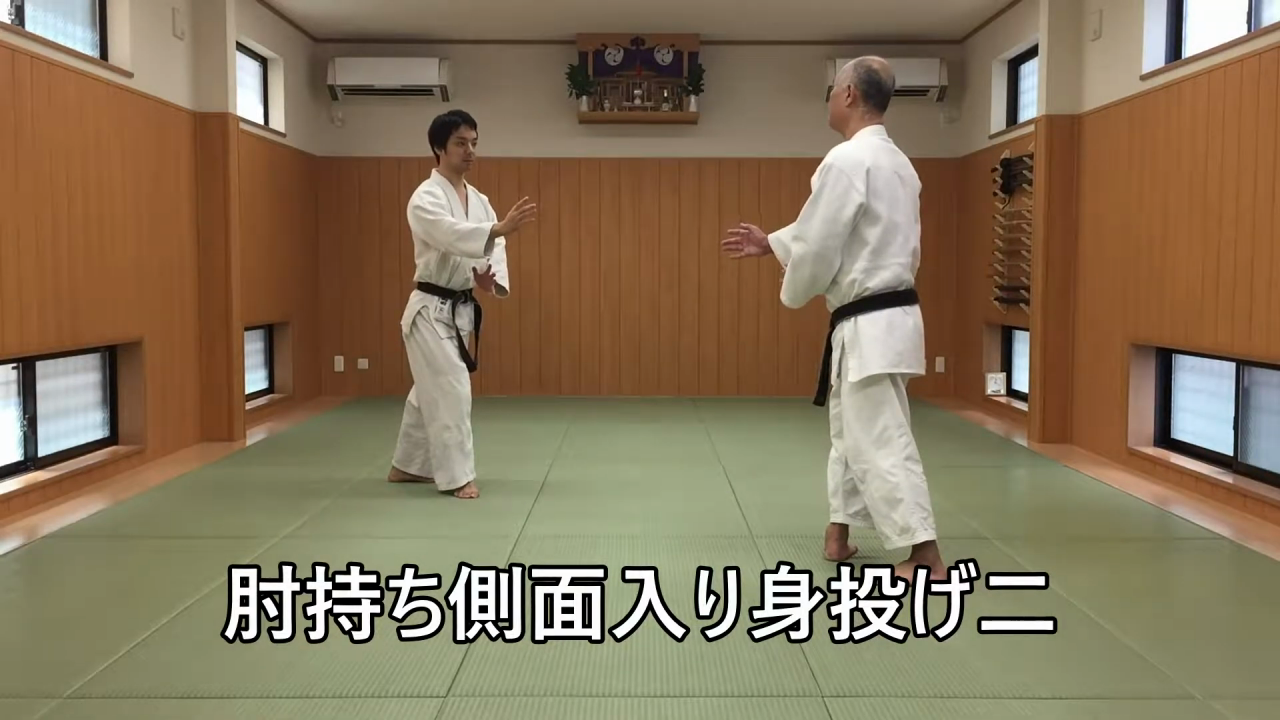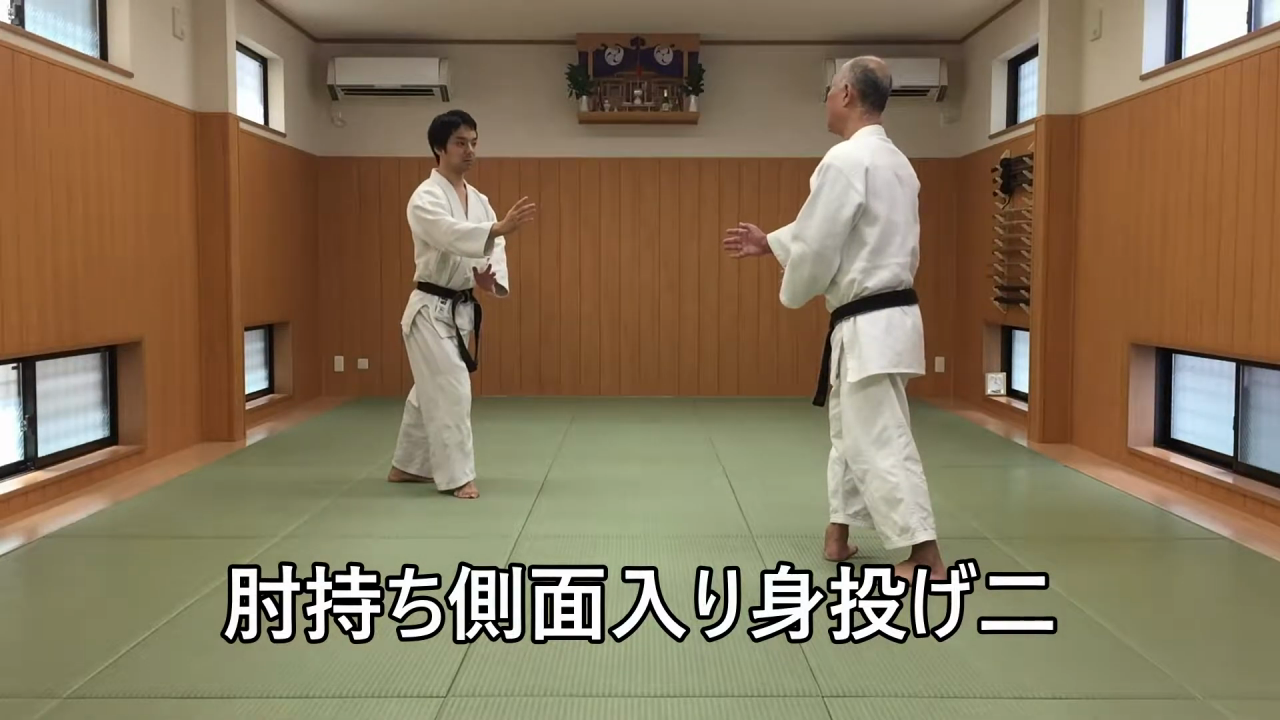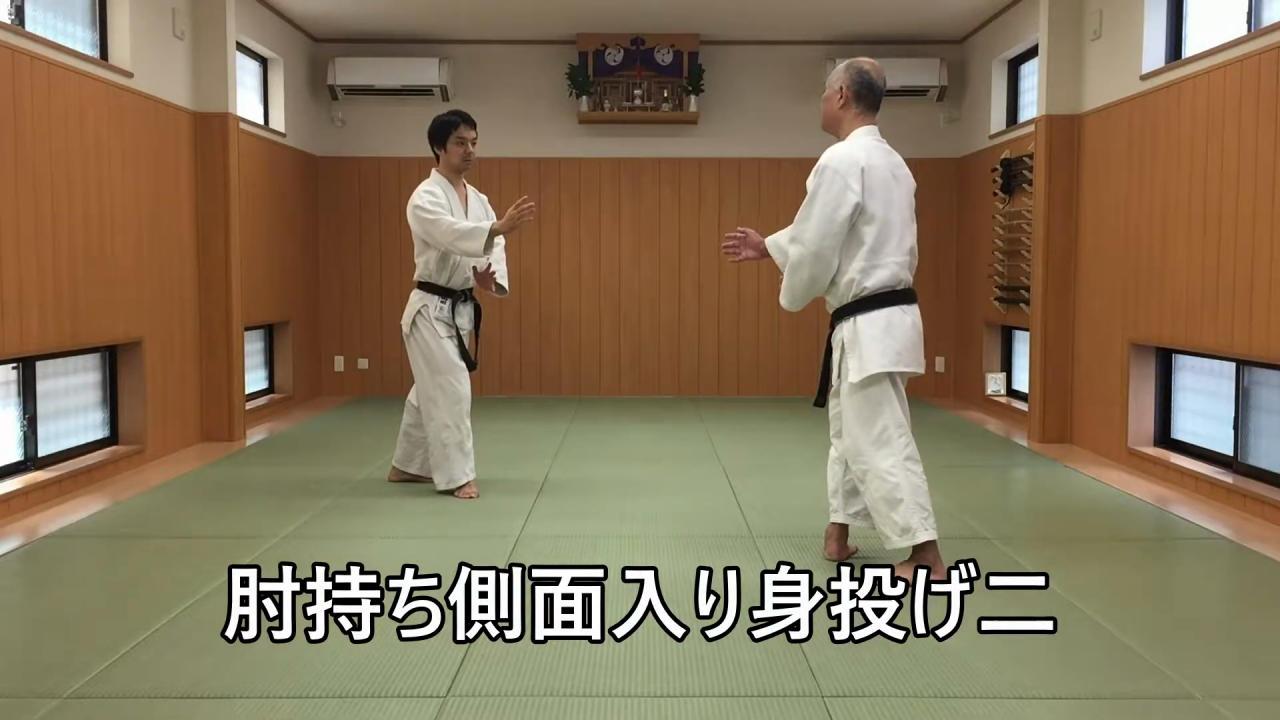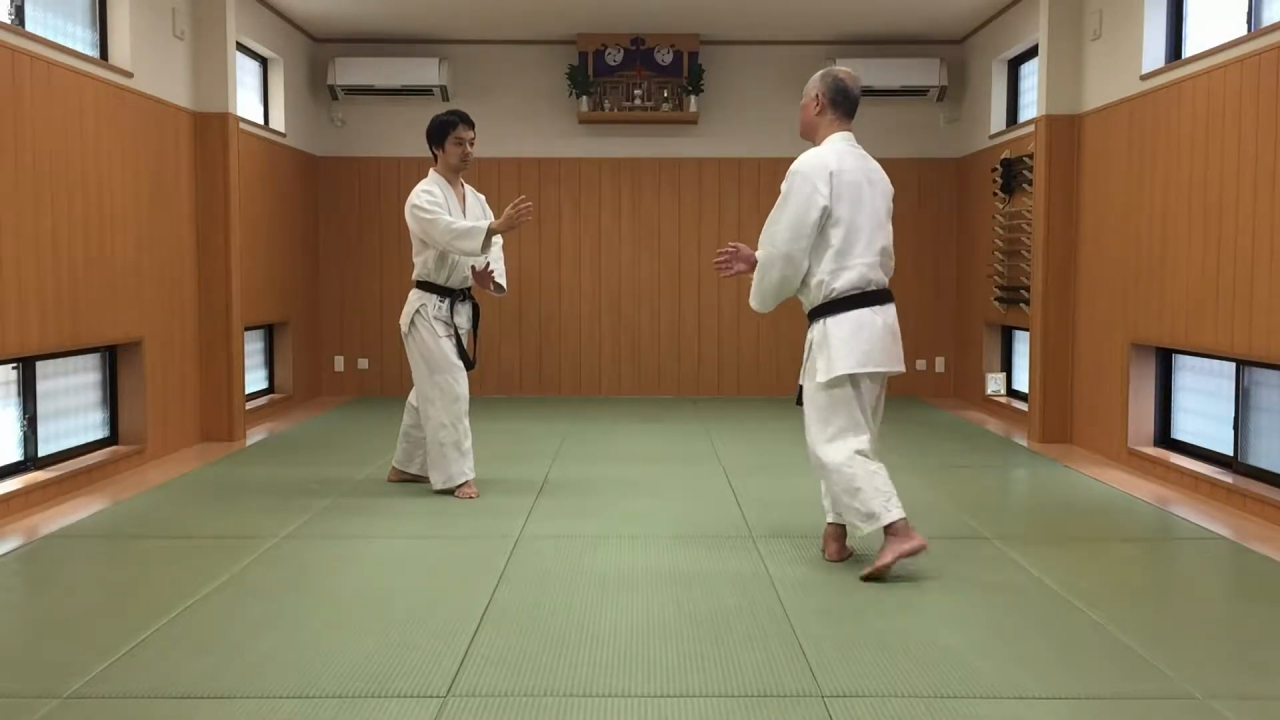
dt=0.4s
person 1, frame 1
left shoulder: (848, 160)
right shoulder: (895, 161)
left elbow: (819, 244)
left wrist: (793, 293)
right wrist: (771, 243)
left hip: (869, 324)
right hip: (886, 316)
left knee: (881, 444)
right knee: (851, 432)
left ankle: (926, 557)
right ankle: (839, 535)
person 1, frame 2
left shoulder: (846, 160)
right shoulder: (895, 161)
left elbow: (818, 244)
left wrist: (792, 293)
right wrist: (770, 242)
left hip: (868, 324)
right hip: (887, 316)
left knee: (880, 443)
right knee: (850, 433)
left ankle: (925, 556)
right ankle: (839, 534)
person 1, frame 3
left shoulder: (842, 160)
right shoulder: (890, 162)
left elbow: (816, 246)
left wrist: (792, 297)
right wrist: (768, 247)
left hip: (868, 324)
right hip: (887, 315)
left knee: (882, 444)
right knee: (849, 434)
left ankle: (926, 556)
right ankle: (838, 534)
person 1, frame 4
left shoulder: (814, 165)
right shoulder: (871, 169)
left elbow: (785, 248)
left wrist: (762, 295)
right wrist: (761, 259)
left hip: (841, 324)
right hip: (875, 315)
left knee: (836, 441)
right knee: (849, 435)
left ankle: (898, 530)
right ankle: (838, 533)
person 2, frame 1
left shoulder: (478, 200)
right shoulder: (426, 198)
left elbow: (493, 246)
right elbow: (451, 234)
left wrist: (493, 278)
right wrist: (501, 228)
left hip: (460, 309)
right hip: (431, 310)
left knee: (429, 391)
right knee: (452, 391)
left ankle: (407, 465)
right ankle: (457, 476)
person 2, frame 2
left shoulder: (477, 200)
right shoulder: (426, 198)
left elbow: (492, 246)
right elbow: (451, 234)
left wrist: (492, 278)
right wrist: (500, 228)
left hip: (460, 309)
right hip: (431, 309)
left knee: (430, 390)
right knee: (451, 391)
left ankle: (407, 465)
right ankle: (457, 475)
person 2, frame 3
left shoulder: (477, 199)
right shoulder: (426, 198)
left elbow: (492, 244)
right elbow: (451, 233)
left wrist: (492, 277)
right wrist: (500, 226)
left hip: (460, 308)
right hip: (431, 309)
left knee: (429, 390)
right knee: (451, 390)
left ankle: (407, 464)
right ankle: (457, 475)
person 2, frame 4
left shoulder: (475, 199)
right shoulder: (424, 197)
left elbow: (490, 244)
right elbow: (449, 233)
left wrist: (491, 276)
right wrist: (497, 226)
left hip: (458, 307)
right hip: (429, 308)
left knee: (431, 391)
right knee: (448, 390)
left ankle: (407, 465)
right ankle: (455, 475)
